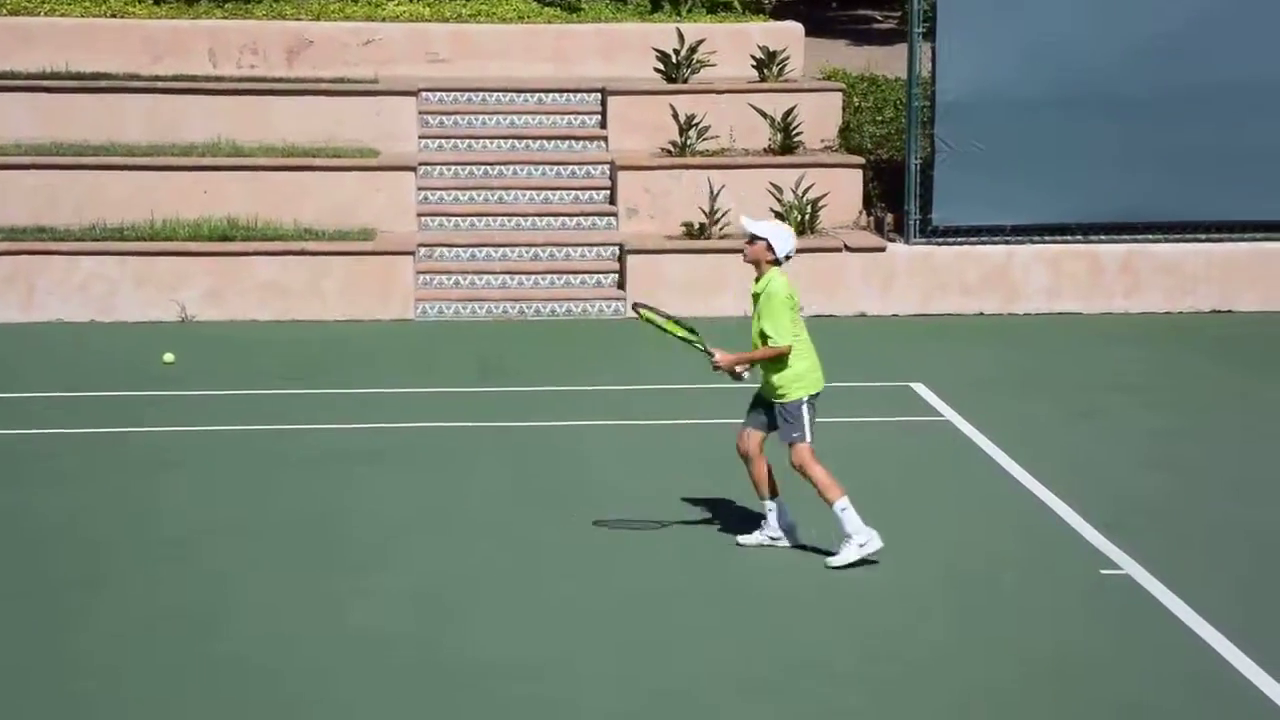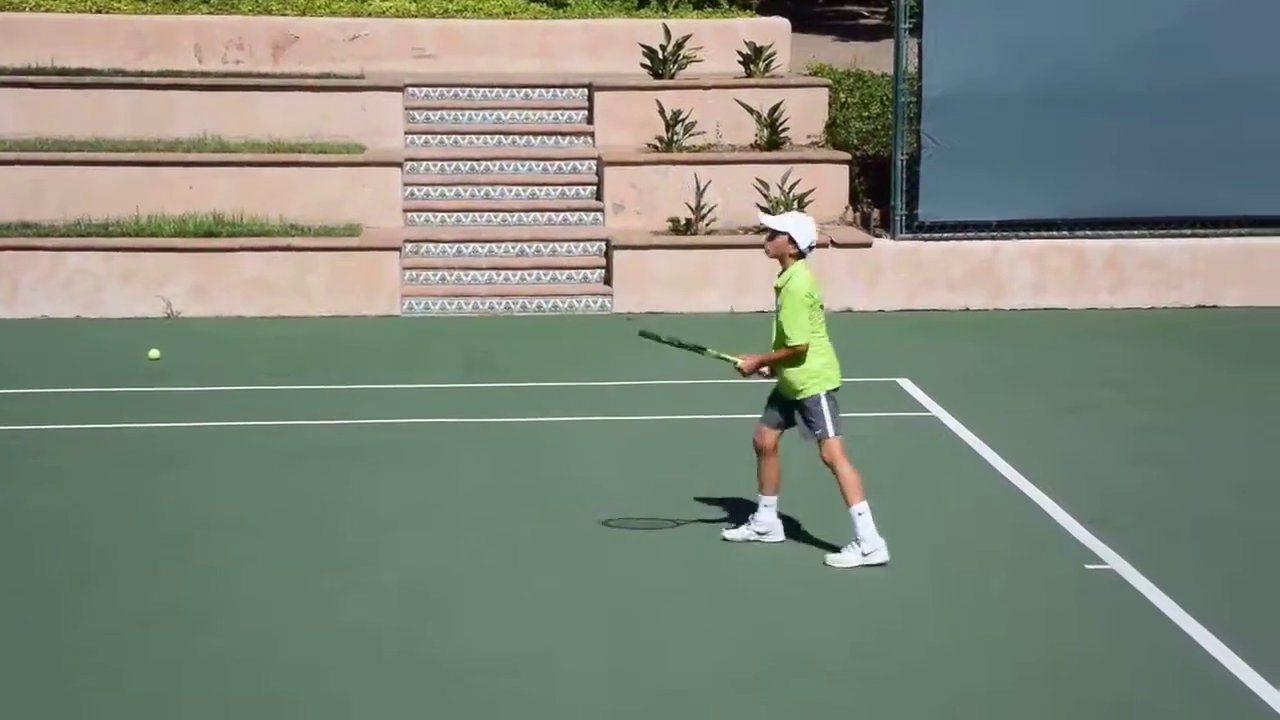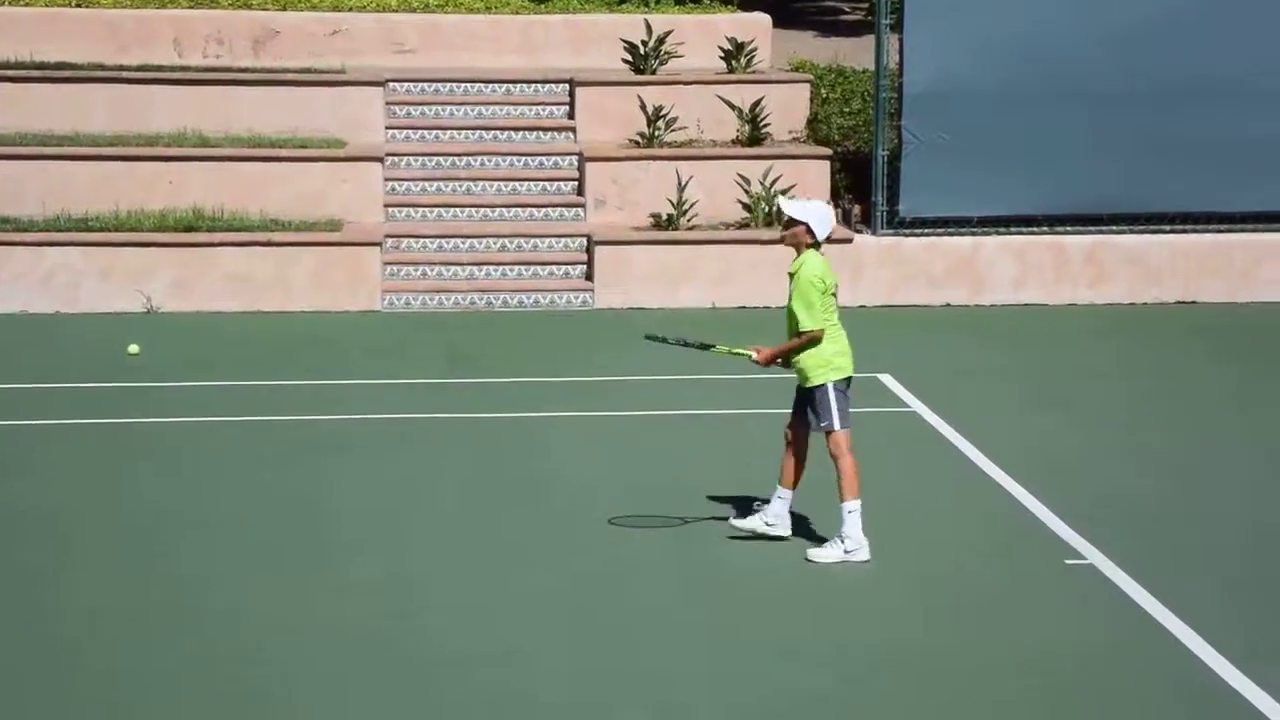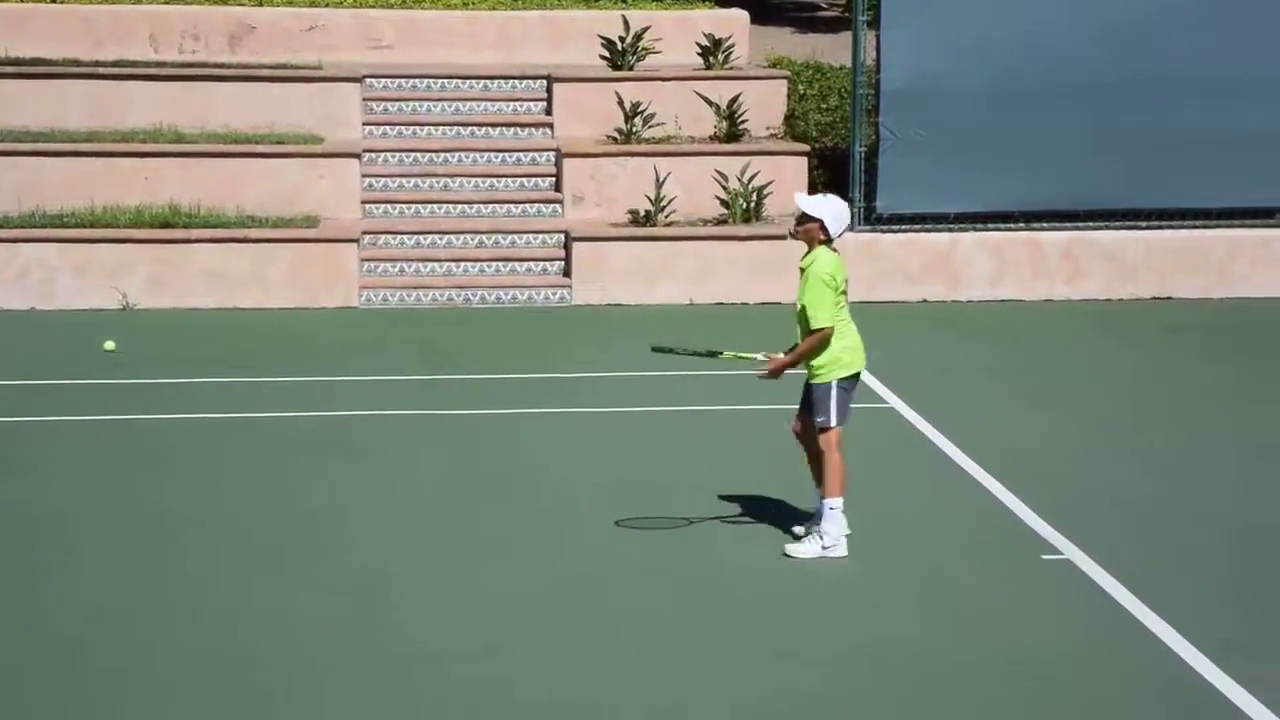
dt=0.1s
person 1, frame 1
left shoulder: (776, 290)
right shoulder: (763, 286)
left elbow: (782, 348)
left wrist: (736, 359)
right wrist: (743, 360)
left hip: (796, 383)
right hip: (775, 384)
left knee: (803, 459)
right knee: (747, 445)
left ankle: (859, 535)
right ankle: (776, 526)
person 1, frame 2
left shoulder: (797, 285)
right shoulder: (788, 279)
left elbow: (800, 345)
left wrist: (757, 361)
right wrist: (768, 361)
left hip: (815, 381)
right hip: (793, 379)
left knee: (833, 455)
right knee: (764, 441)
left ankle: (868, 543)
right ankle: (765, 523)
person 1, frame 3
left shoulder: (810, 272)
right shoulder: (808, 264)
left elbow: (814, 332)
left wrist: (773, 353)
right wrist: (782, 351)
left hip: (826, 369)
right hip: (813, 368)
left knee: (838, 447)
right knee: (794, 438)
left ankle: (852, 539)
right ankle: (777, 516)
person 1, frame 4
left shoulder: (820, 269)
right shoulder: (820, 260)
left elbow: (824, 329)
left wrist: (787, 361)
right wrist: (792, 353)
left hip: (833, 365)
right hip: (827, 364)
left knee: (827, 444)
right knee: (810, 436)
left ankle: (830, 537)
right ankle: (827, 516)
